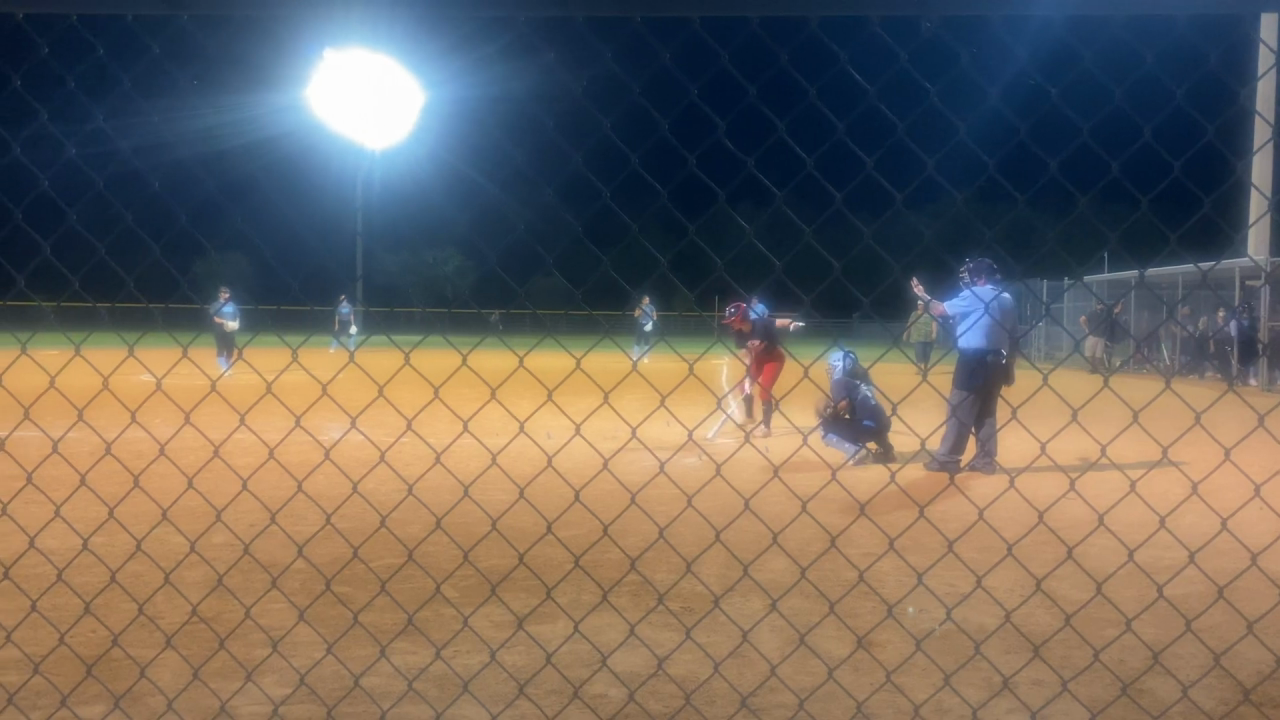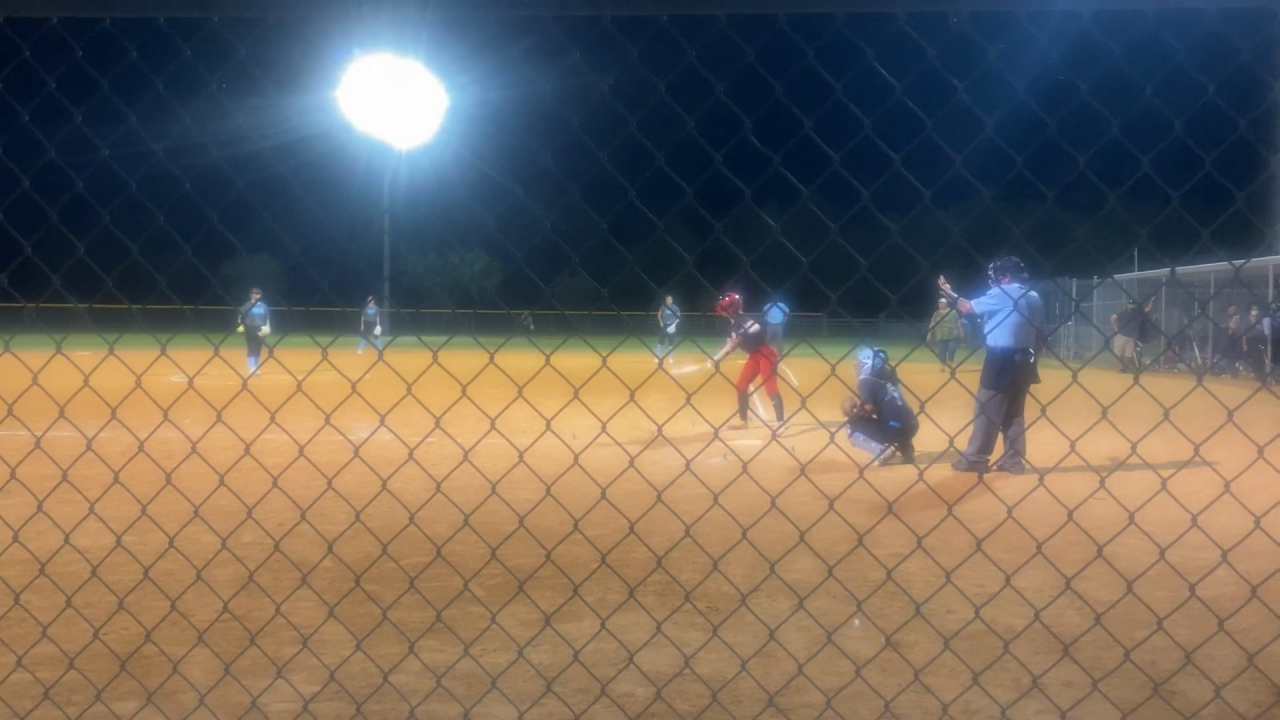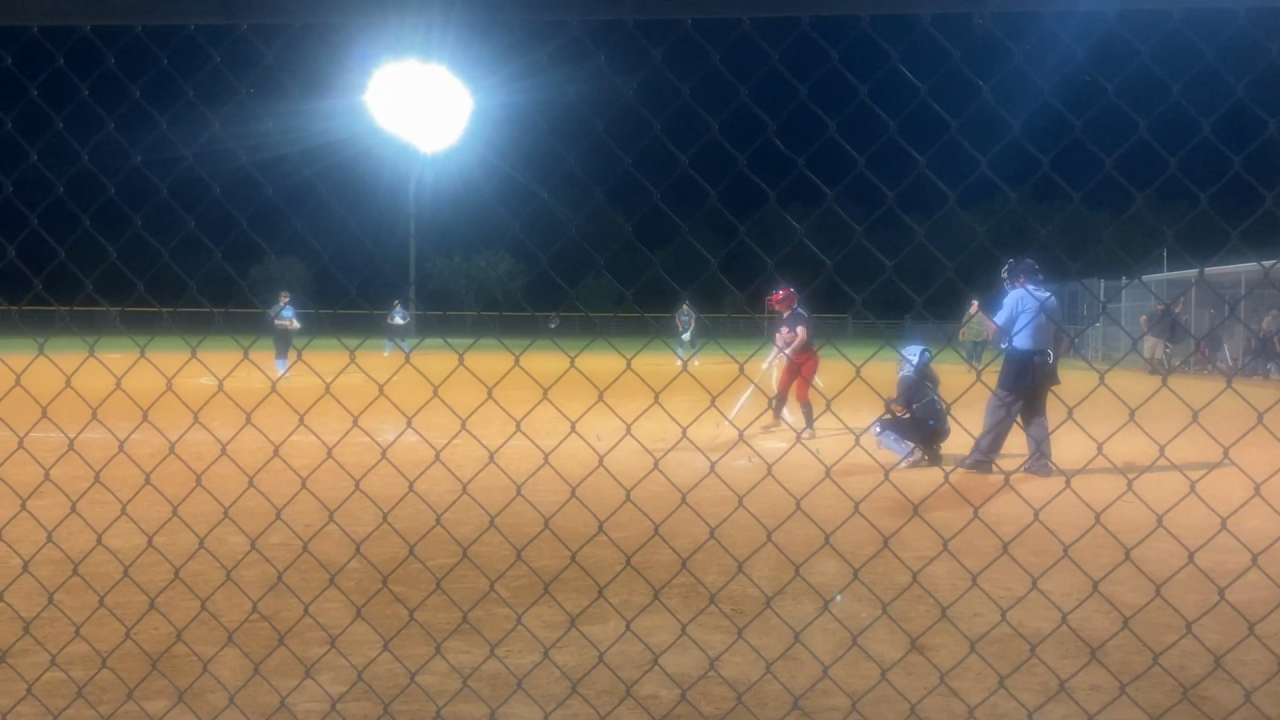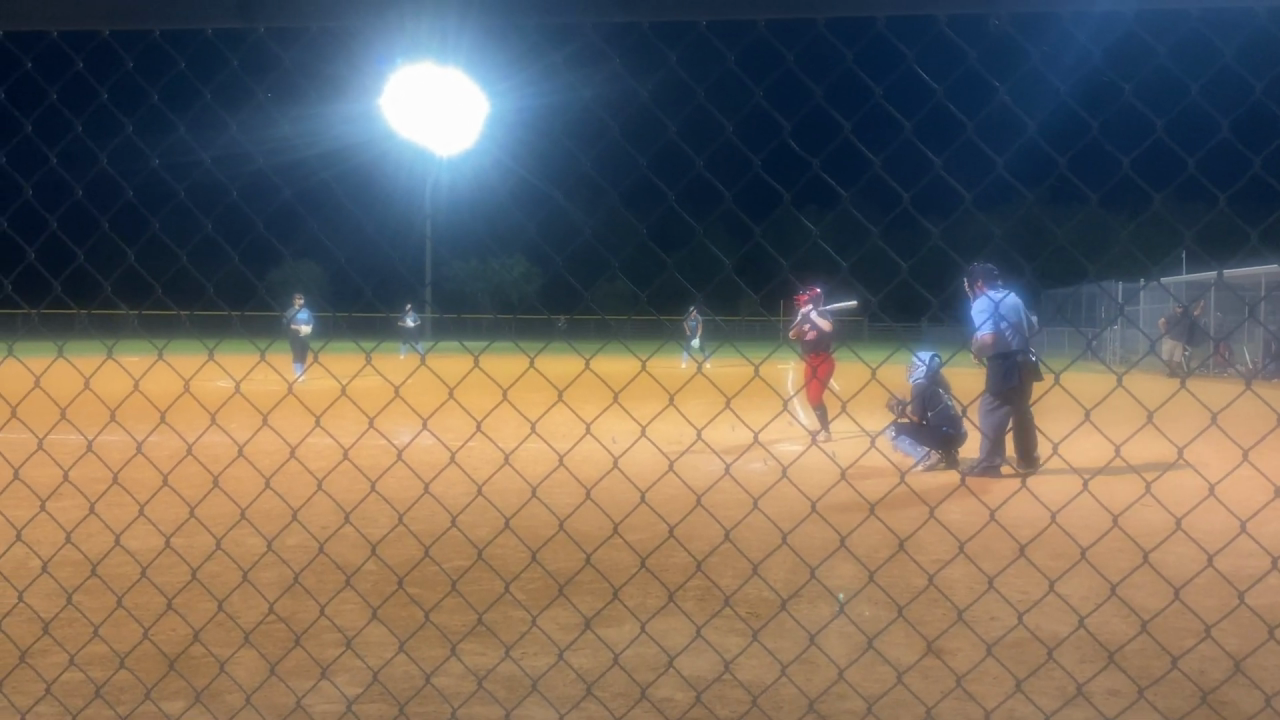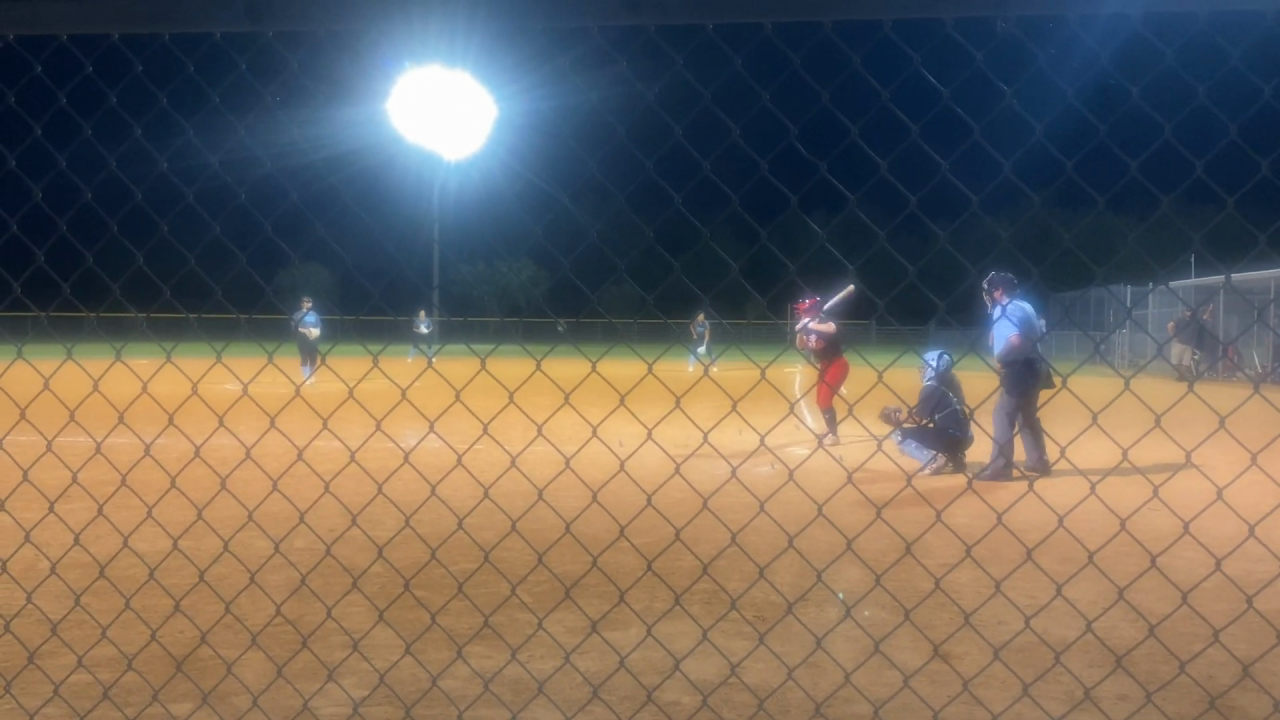
dt=0.7s
person 1, frame 1
left shoulder: (975, 295)
right shoulder: (1007, 300)
left elbow: (940, 310)
right elbow: (1013, 337)
left wrist: (923, 296)
right wrist: (1009, 366)
left hip: (973, 361)
right hip: (996, 362)
left knee: (960, 411)
right knee: (986, 413)
left ankle: (947, 459)
right ankle: (985, 459)
person 1, frame 2
left shoulder: (1002, 293)
right shoulder: (1035, 298)
left elbow: (967, 308)
right elbow: (1040, 336)
left wrist: (950, 293)
right wrist: (1032, 361)
left hip: (1001, 360)
right hip: (1024, 361)
left knee: (987, 410)
right knee: (1014, 412)
left ankle: (975, 458)
right ankle: (1014, 460)
person 1, frame 3
left shoulder: (1017, 296)
right shoulder: (1050, 299)
left elbow: (996, 329)
right elbow: (1060, 337)
right wrist: (1052, 361)
left hip: (1019, 363)
right hip: (1042, 363)
left knee: (999, 410)
right knee: (1036, 413)
left ankle: (982, 457)
right ankle: (1041, 463)
person 1, frame 4
left shoulder: (982, 303)
right shoulder: (1014, 298)
left elbow: (988, 340)
right elbow: (1032, 329)
left wrist: (976, 351)
left hip: (1003, 365)
right hip: (1025, 361)
left knee: (991, 413)
right knee: (1021, 410)
left ankle: (989, 464)
right ankle: (1027, 458)
person 1, frame 5
left shoulder: (1004, 309)
right shoulder: (1027, 307)
left elbow: (1014, 340)
right elbow: (1037, 338)
left wrist: (999, 358)
left hip: (1019, 371)
right hip: (1033, 369)
left knee: (1004, 416)
right knee: (1028, 416)
left ankle: (1000, 466)
right ankle: (1039, 462)
